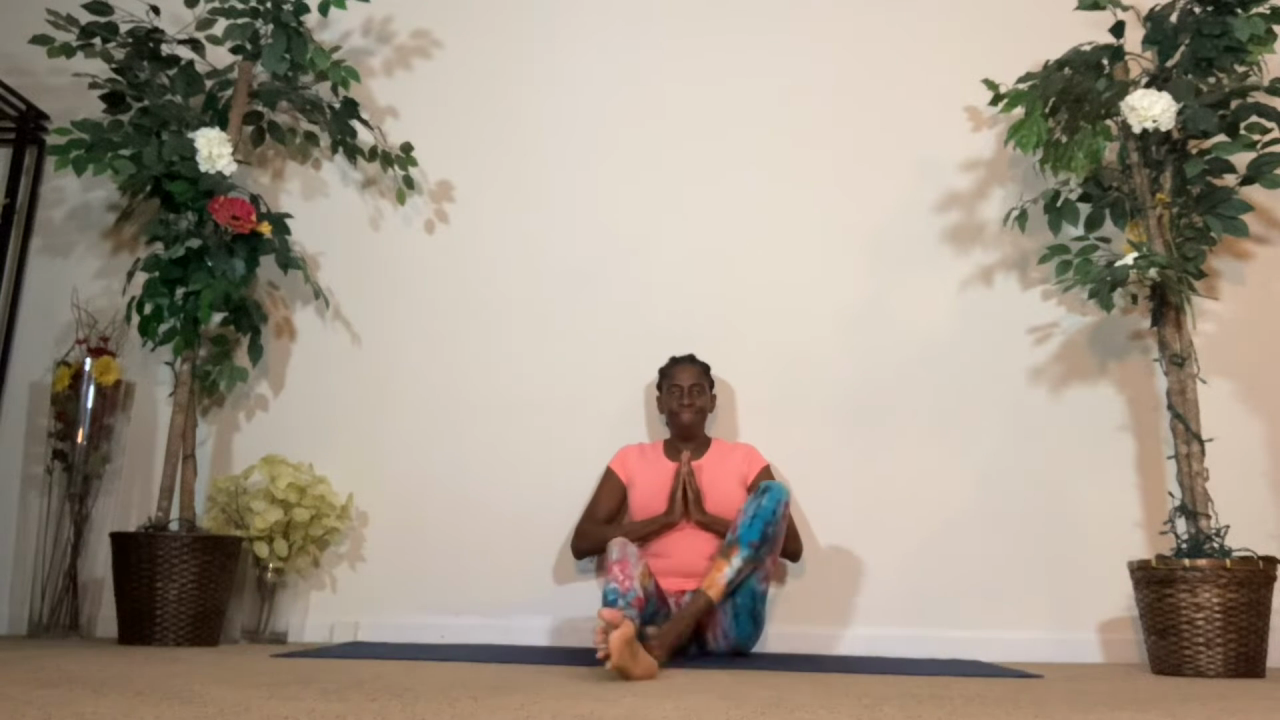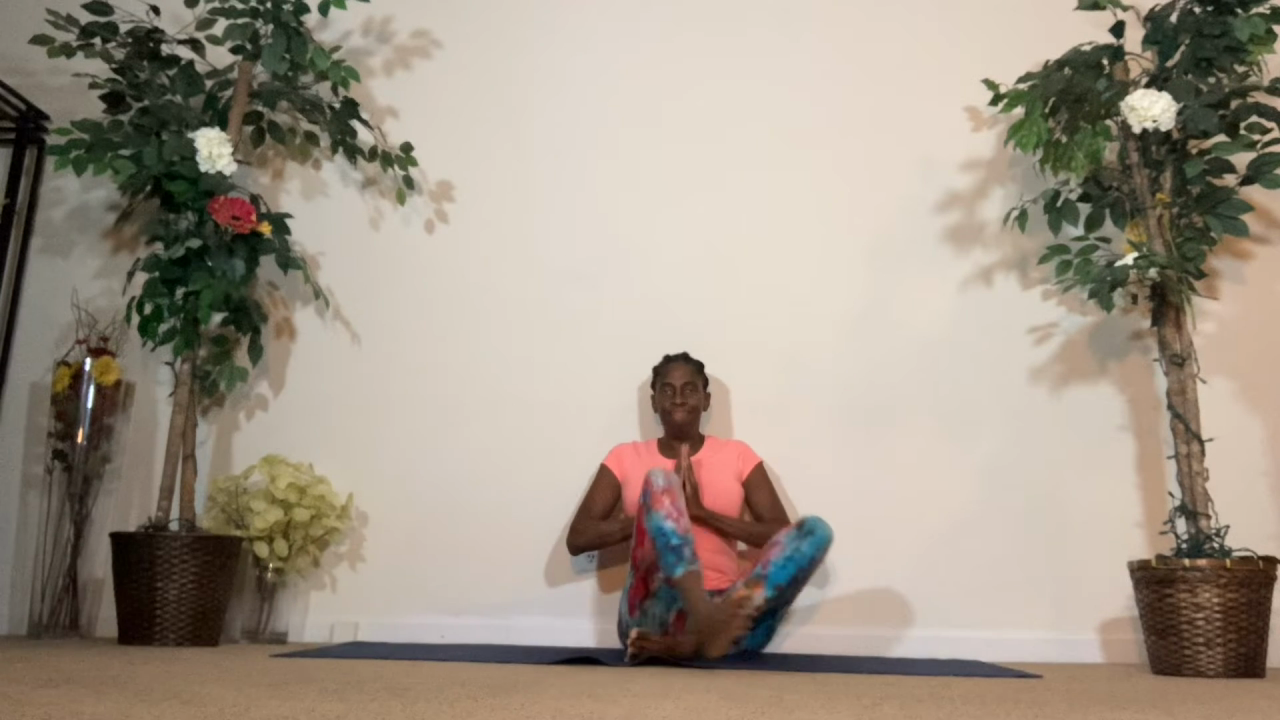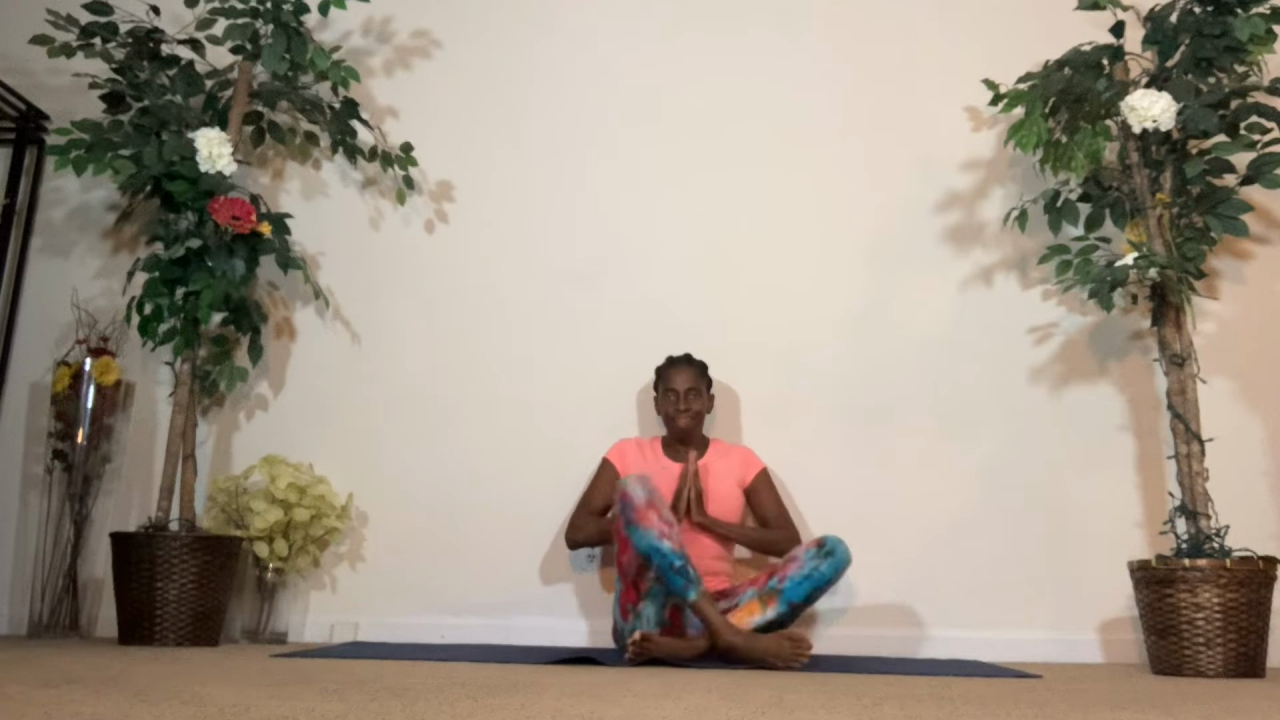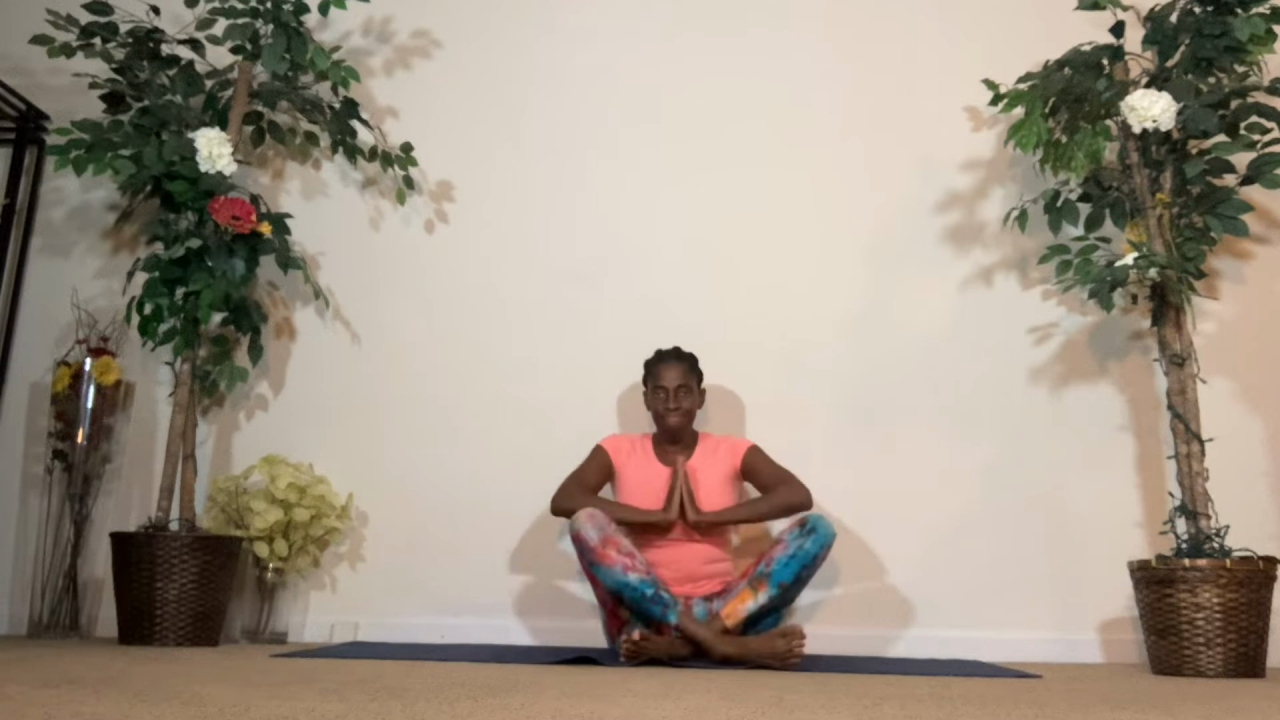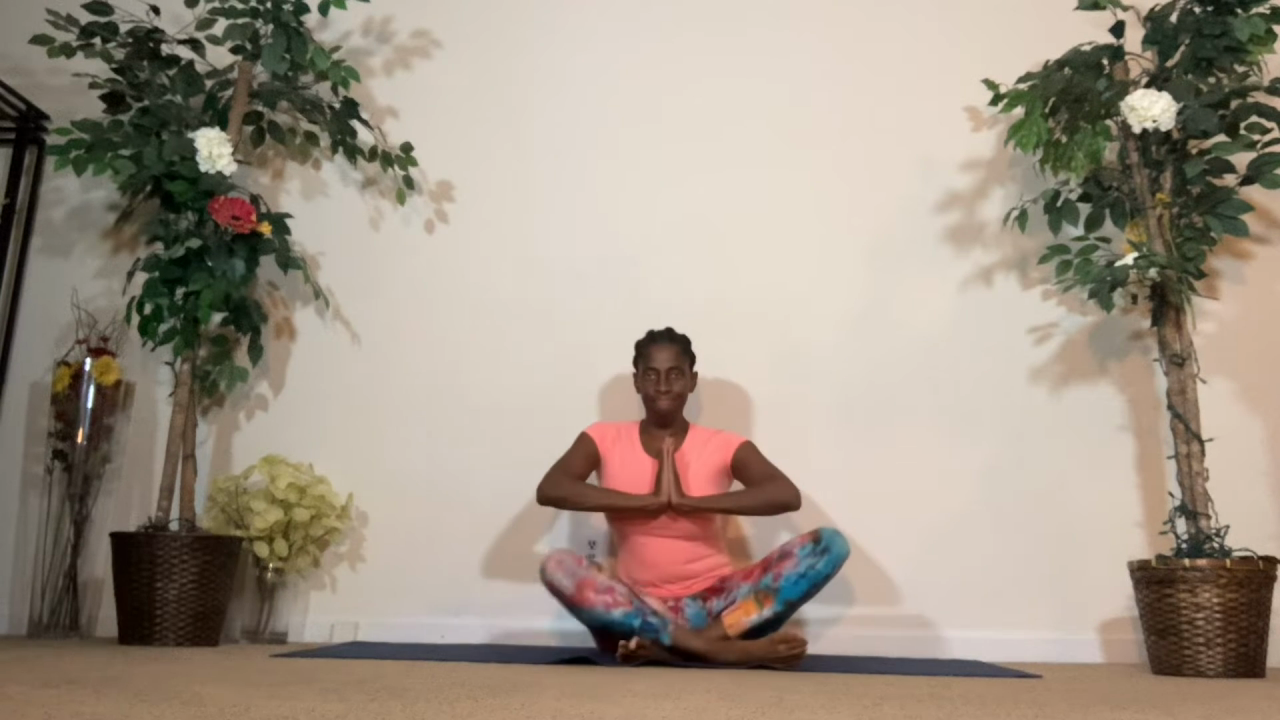
dt=0.3s
person 1, frame 1
left shoulder: (744, 458)
right shoulder: (630, 460)
left elbow: (792, 548)
right elbow: (582, 542)
left wrist: (705, 516)
right wrist: (666, 518)
left hip: (725, 620)
right hip: (655, 611)
left knee: (773, 493)
right knee: (622, 548)
left ankle: (670, 634)
right ankle: (627, 643)
person 1, frame 2
left shoulder: (738, 456)
right shoulder: (625, 458)
left elbow: (782, 537)
right elbow: (577, 538)
left wrist: (701, 513)
right wrist: (655, 510)
left hip: (724, 607)
right hip: (651, 615)
left knee: (815, 531)
right knee: (658, 481)
left ankle: (687, 641)
person 1, frame 3
left shoulder: (741, 460)
right shoulder: (627, 454)
left elbow: (789, 544)
right elbow: (576, 533)
left wrist: (705, 519)
right wrist: (667, 517)
left hip: (718, 610)
right hip: (649, 618)
left knee: (833, 552)
right knee: (633, 486)
left ankle: (694, 646)
right ankle: (730, 637)
person 1, frame 4
left shoulder: (732, 452)
right shoulder: (619, 450)
left elbow: (799, 496)
right elbow: (562, 501)
left wrist: (701, 516)
right wrist: (663, 516)
left hip: (719, 612)
right hip: (645, 619)
left knee: (817, 529)
right knee: (587, 524)
left ankle: (682, 644)
right ankle: (718, 642)
person 1, frame 5
left shoulder: (723, 446)
right shoulder: (605, 439)
left elbow: (788, 495)
right elbow: (549, 490)
left wrist: (687, 501)
right wrist: (651, 501)
left hip: (716, 606)
right hip: (639, 613)
left knee: (830, 545)
right knee: (556, 568)
right ankle: (714, 648)
